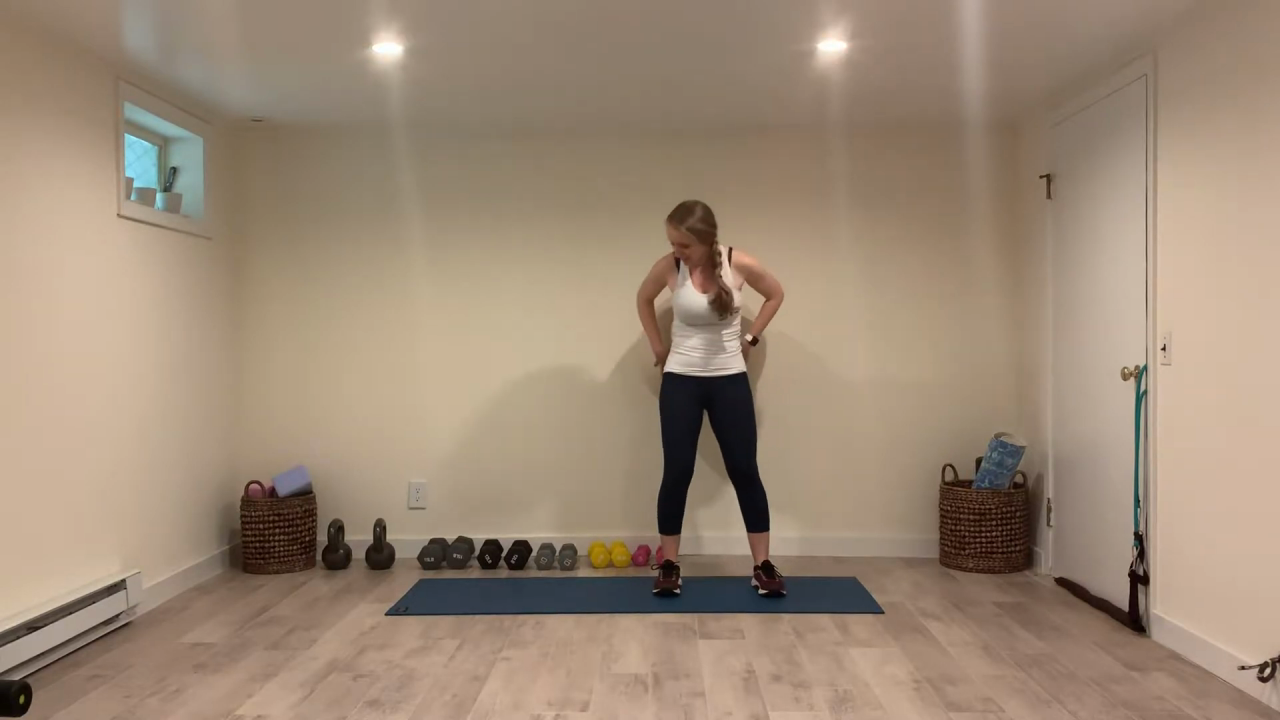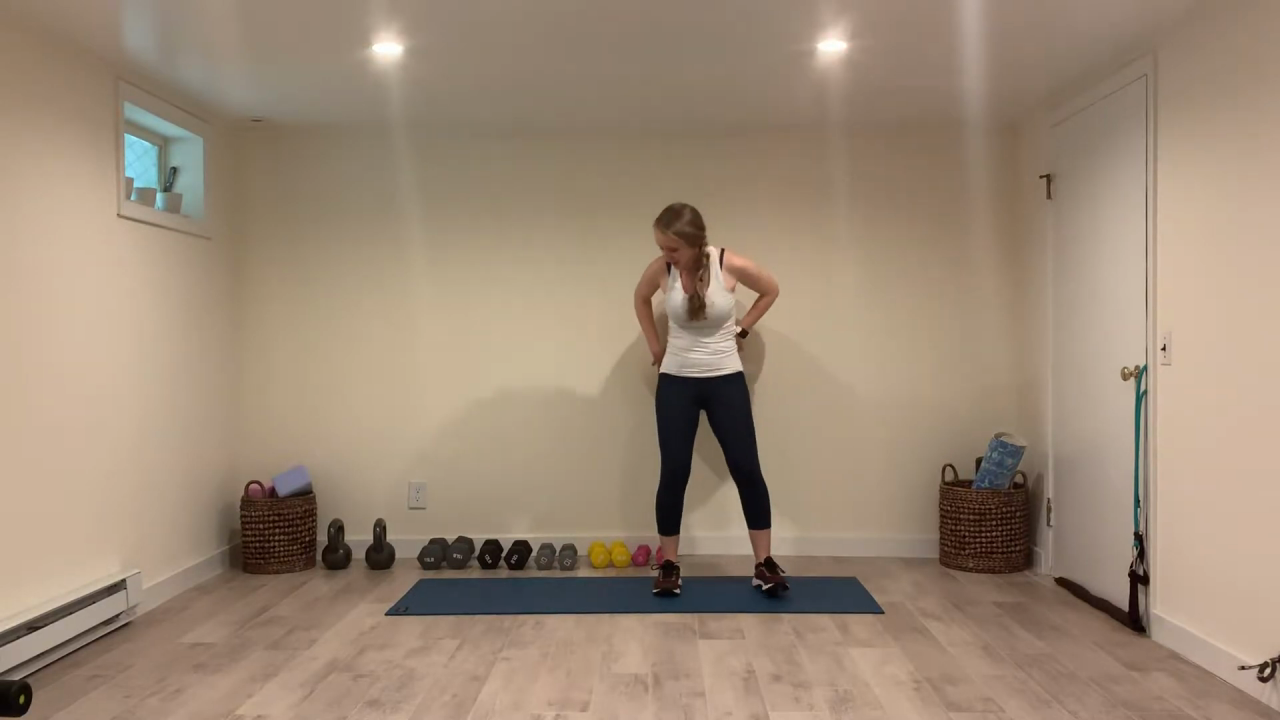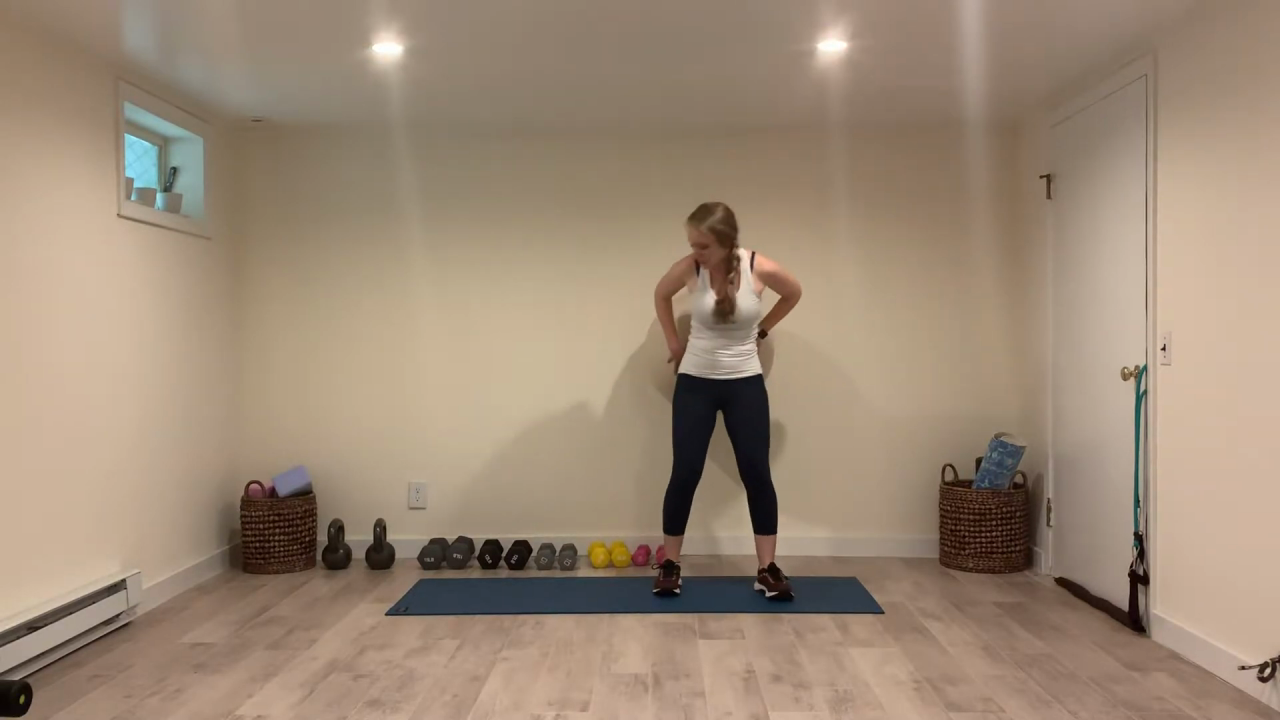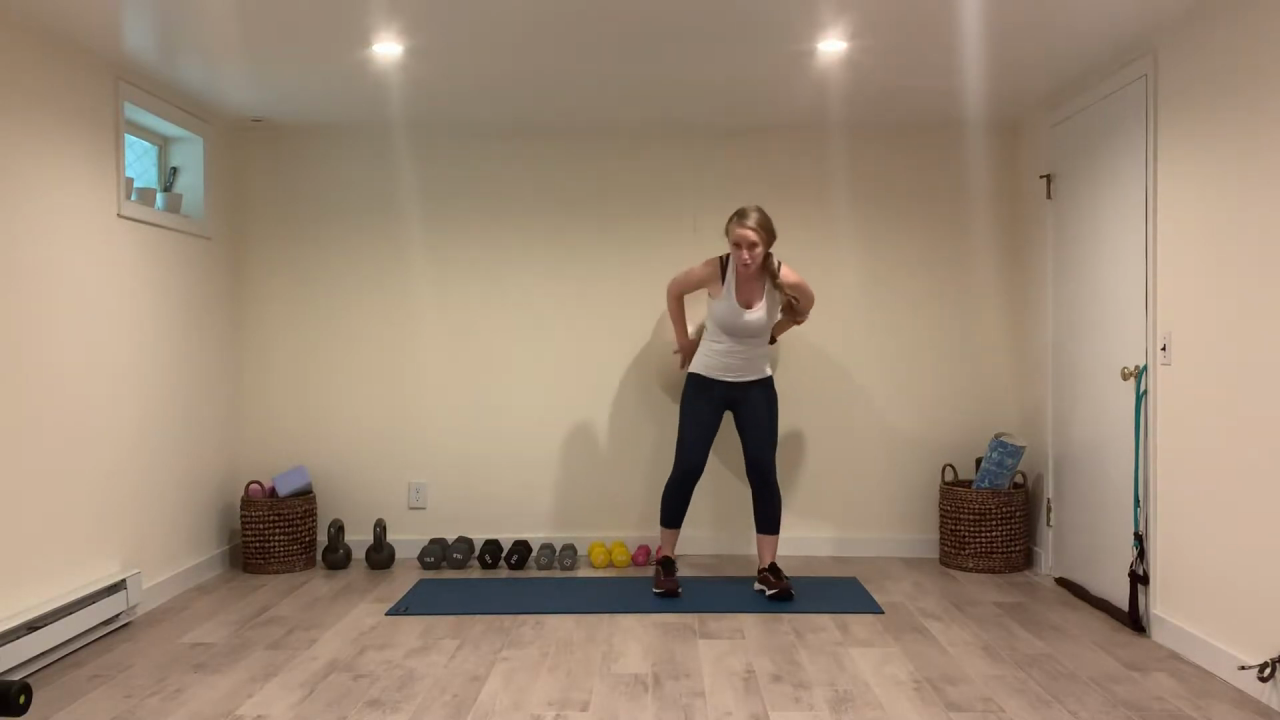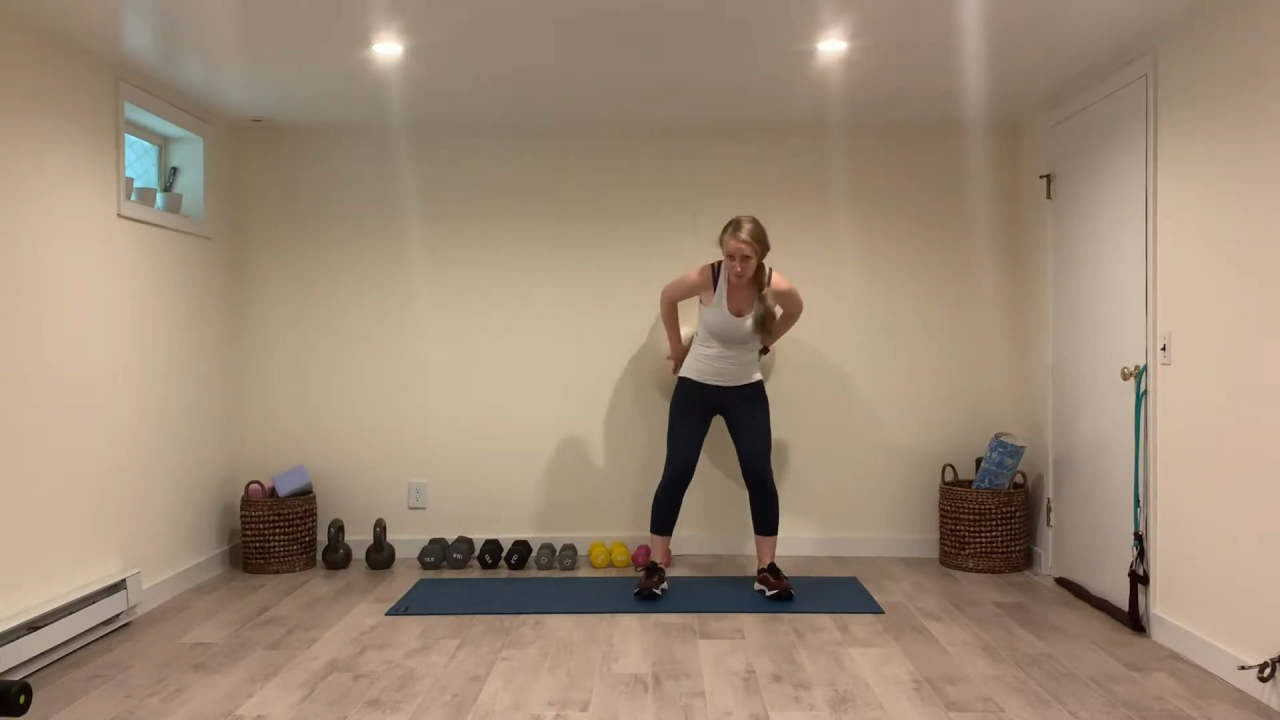
dt=0.3s
person 1, frame 1
left shoulder: (740, 264)
right shoulder: (667, 268)
left elbow: (775, 295)
right elbow: (644, 300)
left wrist: (750, 338)
right wrist: (658, 346)
left hip: (730, 380)
right hip: (680, 381)
left knee: (745, 472)
right knee: (677, 473)
left ankle: (762, 566)
right ankle: (669, 565)
person 1, frame 2
left shoulder: (732, 265)
right shoulder: (660, 269)
left elbow: (770, 290)
right elbow: (640, 299)
left wrist: (741, 331)
right wrist: (655, 345)
left hip: (726, 379)
right hip: (676, 382)
left knee: (747, 469)
right knee: (674, 473)
left ankle: (764, 563)
right ankle: (668, 565)
person 1, frame 3
left shoulder: (762, 269)
right shoulder: (688, 269)
left elbow: (793, 294)
right elbow: (661, 296)
left wrist: (760, 332)
right wrist: (674, 343)
left hip: (745, 383)
right hip: (695, 382)
left knee: (757, 473)
right knee: (685, 473)
left ankle: (767, 569)
right ankle: (670, 564)
person 1, frame 4
left shoulder: (786, 279)
right shoulder: (712, 271)
left elbow: (805, 305)
right elbow: (673, 290)
right wrist: (684, 339)
left hip: (756, 386)
right hip: (706, 382)
left knee: (763, 473)
right knee: (686, 468)
left ankle: (768, 569)
right ankle: (666, 560)
person 1, frame 5
left shoulder: (778, 287)
right shoulder: (704, 278)
left elbow: (794, 313)
right elbow: (667, 298)
left wrist: (763, 345)
right wrist: (677, 346)
left hip: (747, 390)
right hip: (696, 385)
left knee: (760, 475)
right knee: (676, 473)
left ankle: (767, 569)
right ankle: (654, 567)
